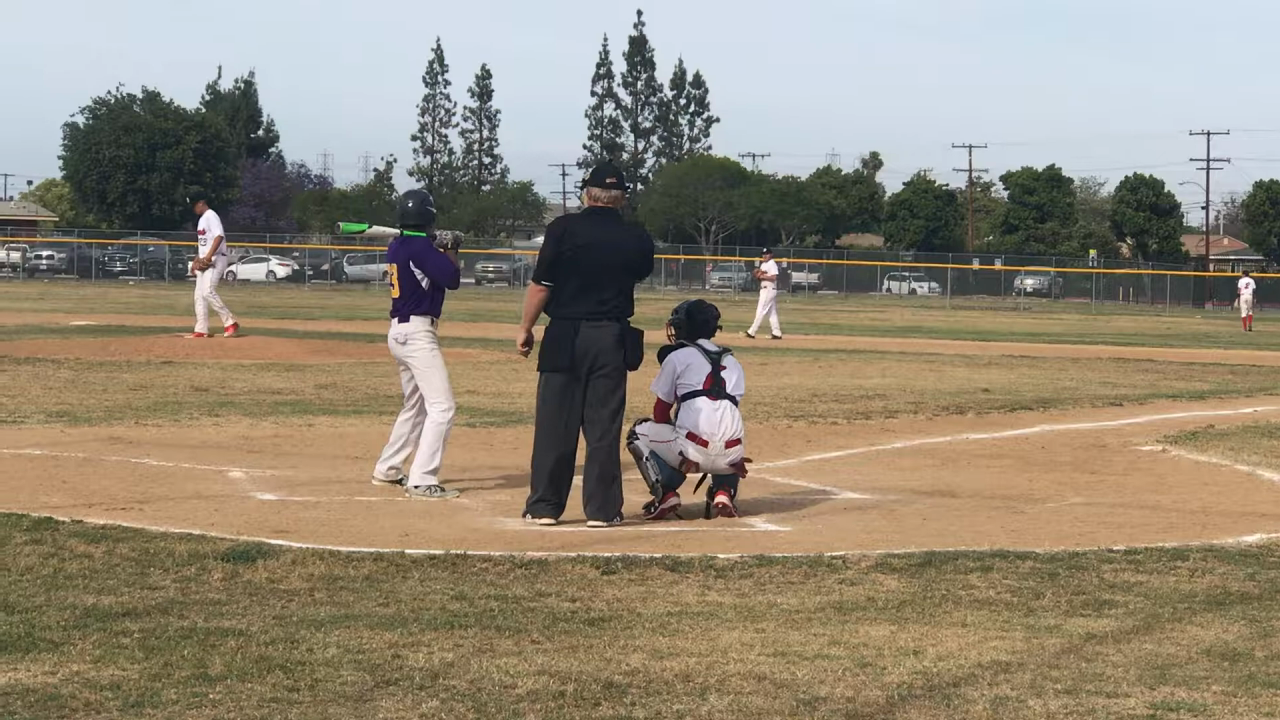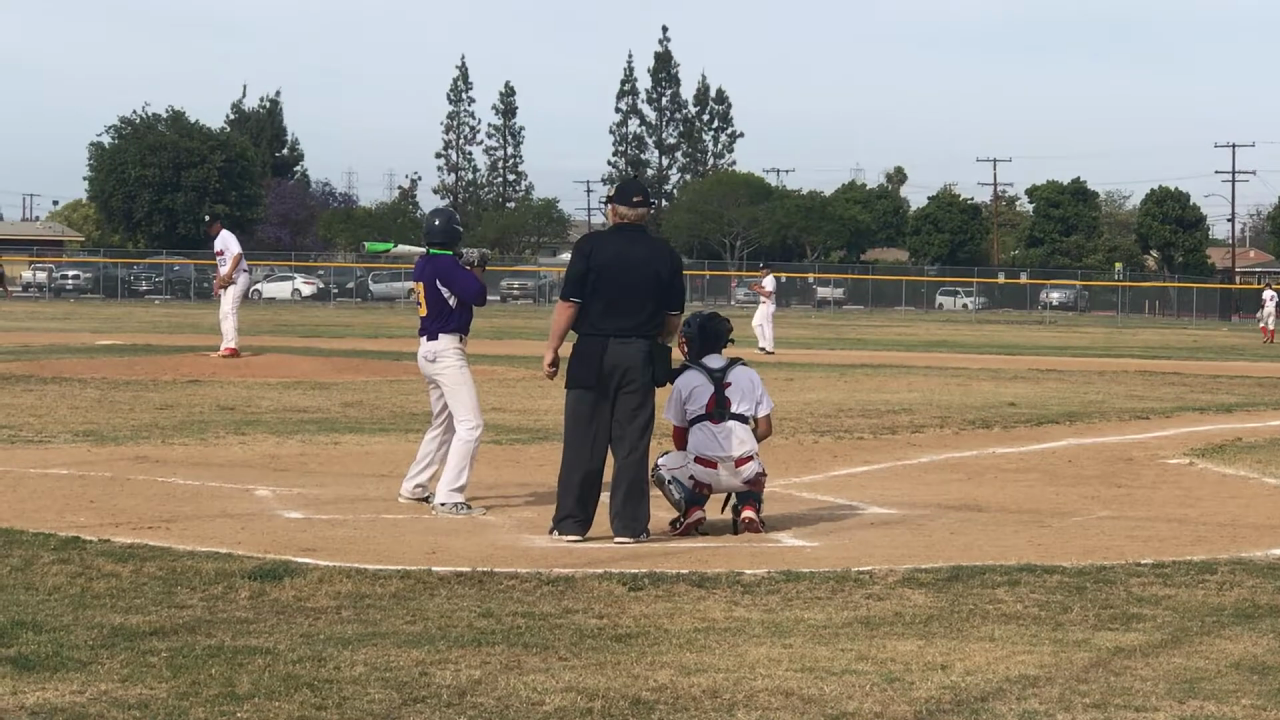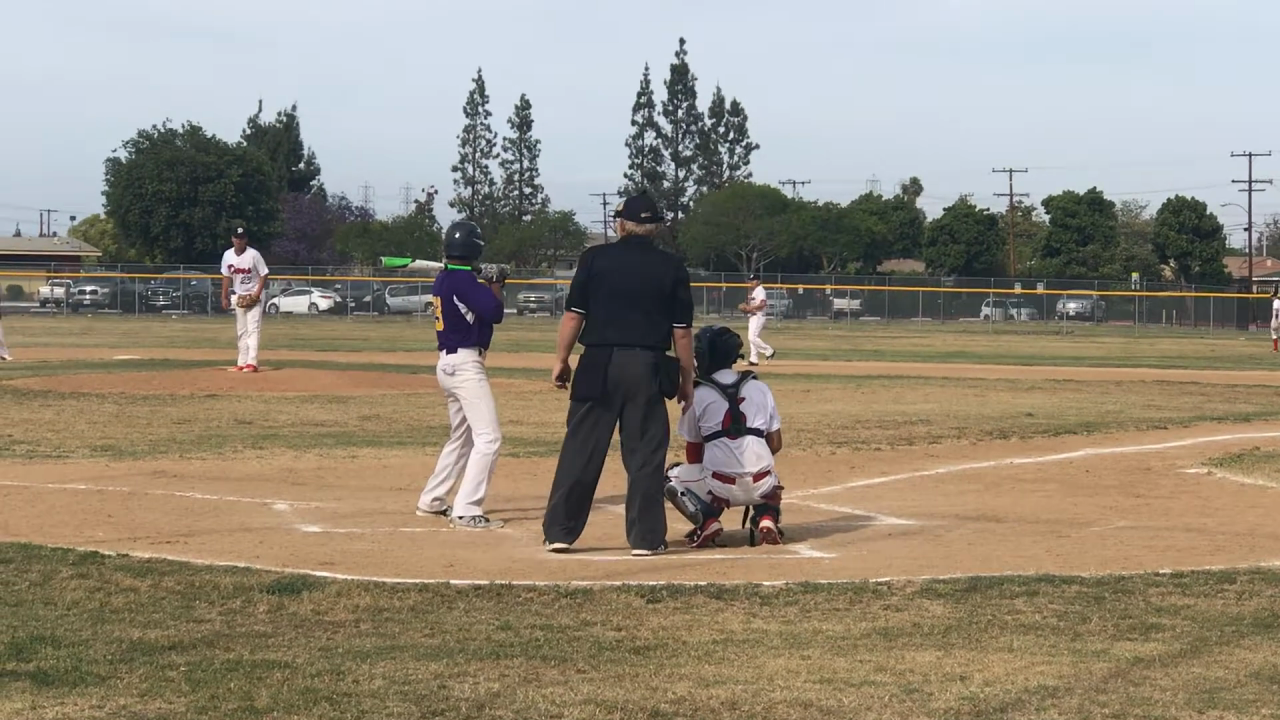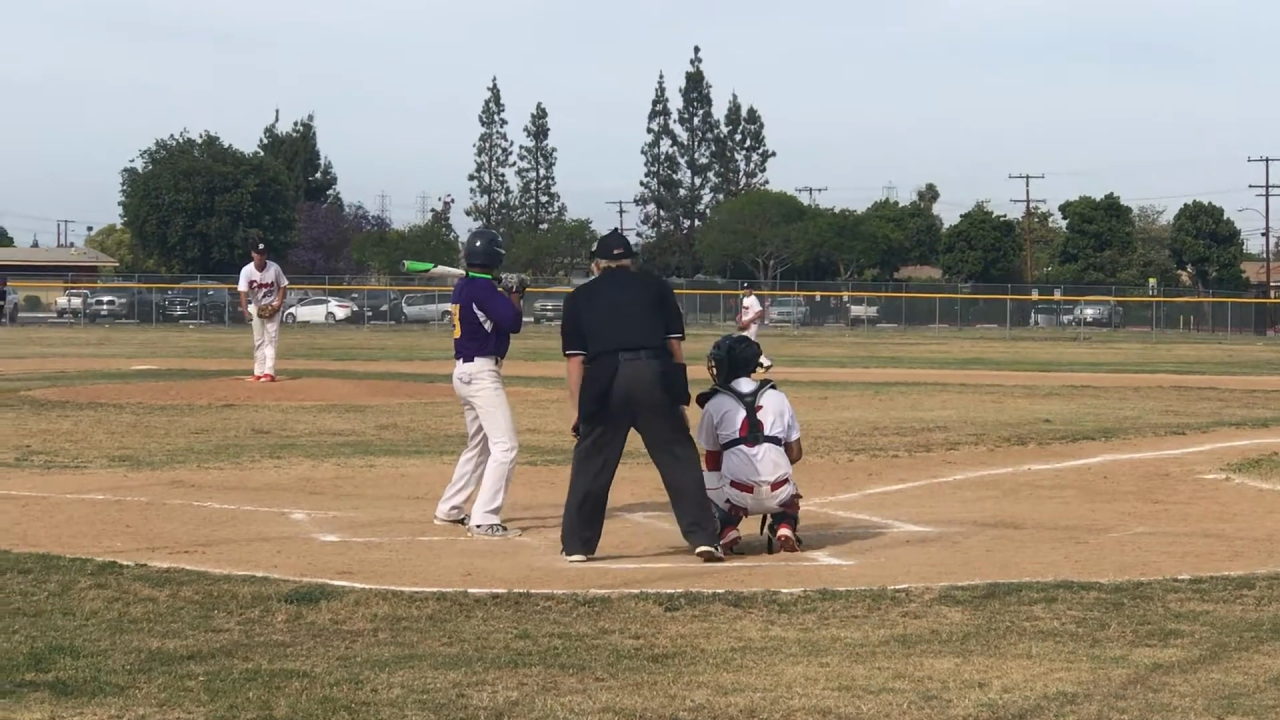
dt=0.5s
person 1, frame 1
left shoulder: (564, 228)
right shoulder: (638, 239)
left elbow: (541, 286)
left wrist: (525, 329)
left hip: (565, 336)
right hip: (612, 339)
left knee: (555, 423)
right knee: (605, 427)
left ankle: (544, 505)
right ankle: (602, 509)
person 1, frame 2
left shoulder: (591, 245)
right shoulder: (665, 255)
left elbow: (568, 304)
right elbow: (673, 317)
left wrist: (552, 349)
right wrist: (656, 348)
left hip: (592, 354)
right hip: (640, 356)
left knee: (581, 442)
right knee: (632, 444)
left ankle: (570, 523)
right ankle: (629, 525)
person 1, frame 3
left shoulder: (596, 257)
right shoulder: (672, 267)
left elbow: (574, 315)
right elbow: (682, 331)
left wrist: (562, 360)
right wrist: (686, 379)
left hip: (599, 366)
right hip: (647, 368)
left knee: (581, 451)
right knee: (646, 456)
left ankle: (560, 531)
right ankle: (645, 537)
person 1, frame 4
left shoulder: (579, 297)
right shoulder: (655, 286)
left elbow: (575, 358)
right elbow: (675, 343)
left wrist: (580, 408)
right wrist: (675, 391)
left hip: (605, 381)
right hip: (654, 374)
left knee: (590, 464)
right knee: (680, 458)
left ankle: (575, 544)
right ankle: (704, 538)
person 2, frame 1
left shoulder: (397, 246)
right shoulder: (420, 246)
right elbow: (452, 279)
left wrist: (438, 248)
right wrist: (451, 250)
left hip: (401, 331)
right hip: (417, 333)
left knee: (415, 406)
right knee: (441, 407)
left ankle: (386, 470)
right ankle: (422, 481)
person 2, frame 2
left shoulder: (423, 264)
right shoulder: (446, 264)
right elbow: (478, 296)
left wrist: (467, 267)
right wrist: (477, 267)
left hip: (430, 349)
right hip: (446, 350)
left knee: (443, 424)
right knee: (470, 424)
left ankle: (414, 488)
right ankle: (449, 498)
person 2, frame 3
left shoulder: (443, 278)
right shoulder: (463, 279)
right elbow: (495, 313)
left wrist: (485, 283)
right wrist: (495, 284)
left hip: (450, 363)
right hip: (465, 364)
left knee: (462, 438)
right knee: (488, 438)
left ankle: (431, 501)
right ankle: (466, 511)
person 2, frame 4
left shoulder: (463, 286)
right shoulder: (483, 287)
right elbow: (513, 323)
left wrist: (505, 294)
right wrist: (514, 295)
left hip: (466, 371)
right hip: (481, 373)
left knee: (478, 446)
right knee: (504, 446)
left ankle: (449, 509)
right ankle: (484, 520)
person 3, frame 1
left shoulder: (677, 356)
right shoulder: (733, 363)
left elbow: (660, 413)
left wrist: (675, 438)
left hip: (691, 449)
right hip: (728, 456)
left knee: (639, 433)
left ankle: (665, 494)
right ankle: (724, 492)
person 3, frame 2
left shoulder: (685, 380)
right shoulder: (749, 375)
left elbow: (679, 437)
right elbow: (764, 429)
left hip: (704, 472)
right hip: (744, 472)
left knee: (662, 466)
left ankle: (690, 509)
right ankle: (749, 508)
person 3, frame 3
left shoulder: (698, 395)
right shoulder: (760, 388)
left elbow: (693, 453)
right elbow: (775, 444)
left wrist: (706, 472)
left hip: (720, 488)
right hip: (760, 486)
left knee: (673, 477)
left ankle: (706, 521)
right ankle: (767, 518)
person 3, frame 4
left shoulder: (715, 403)
right shoulder: (778, 397)
left elbow: (712, 462)
right elbow: (795, 454)
left hip: (737, 495)
right hip: (778, 494)
left ankle: (726, 530)
right ankle: (785, 527)
